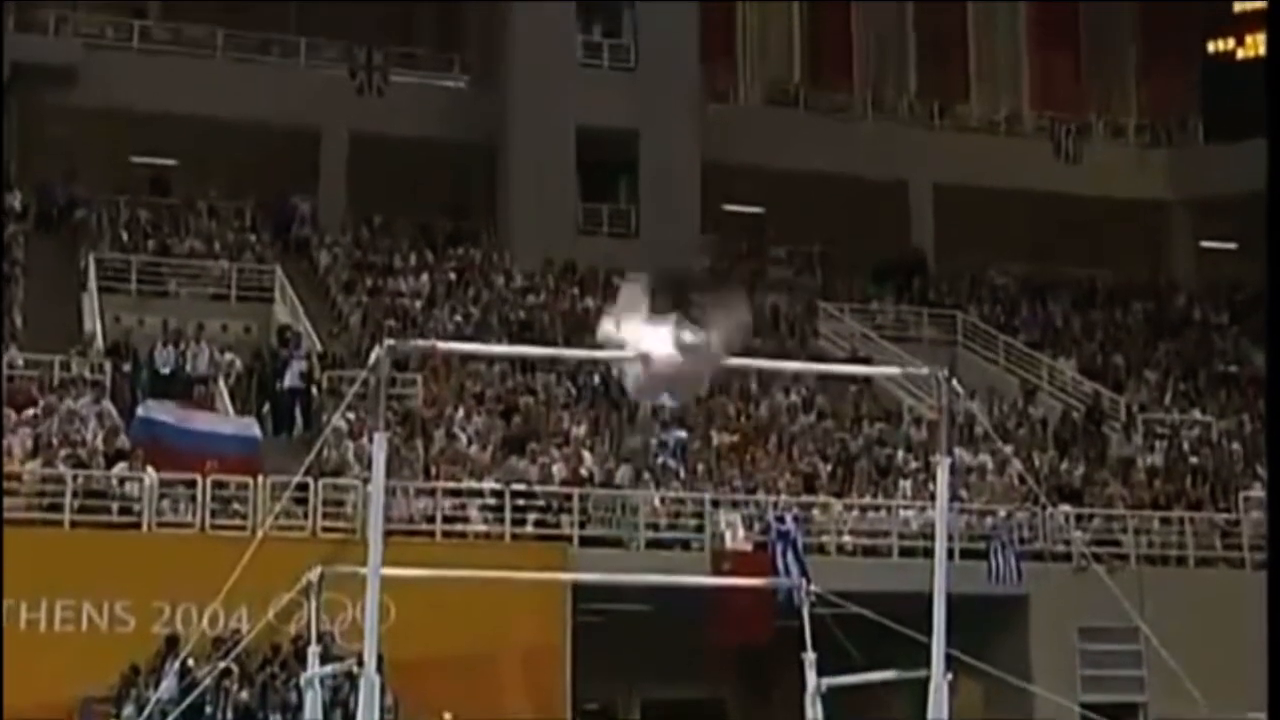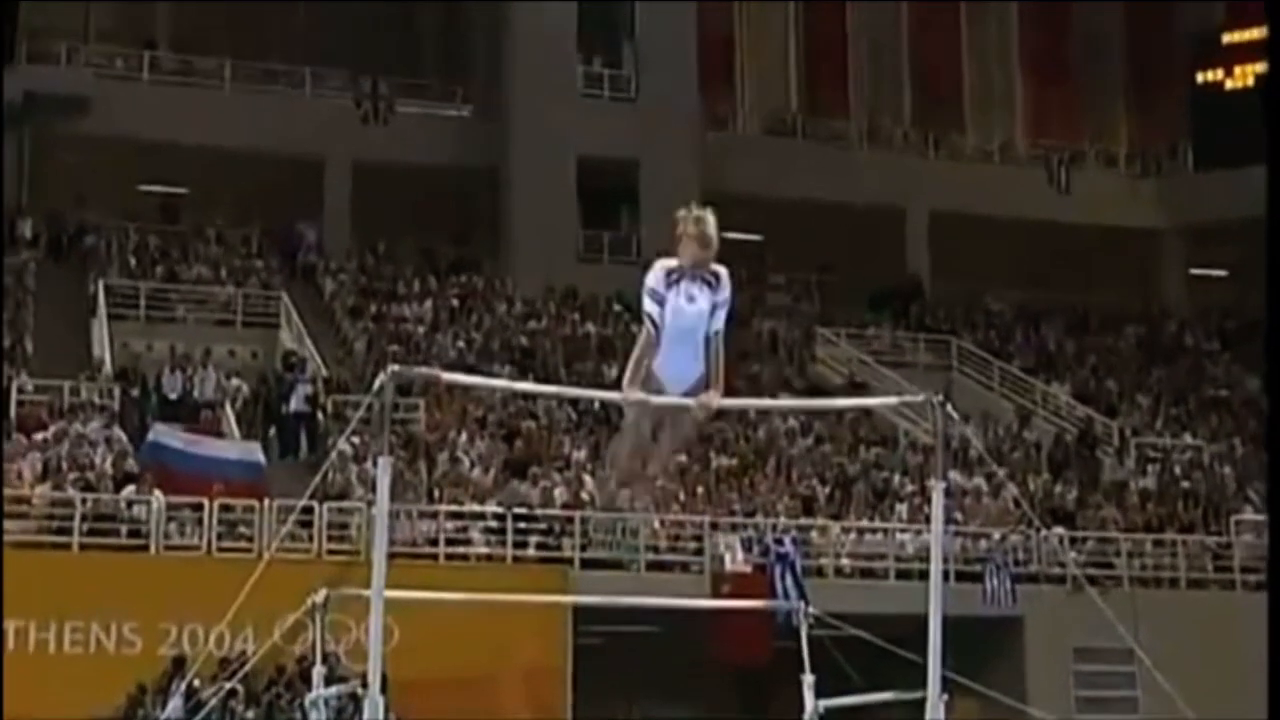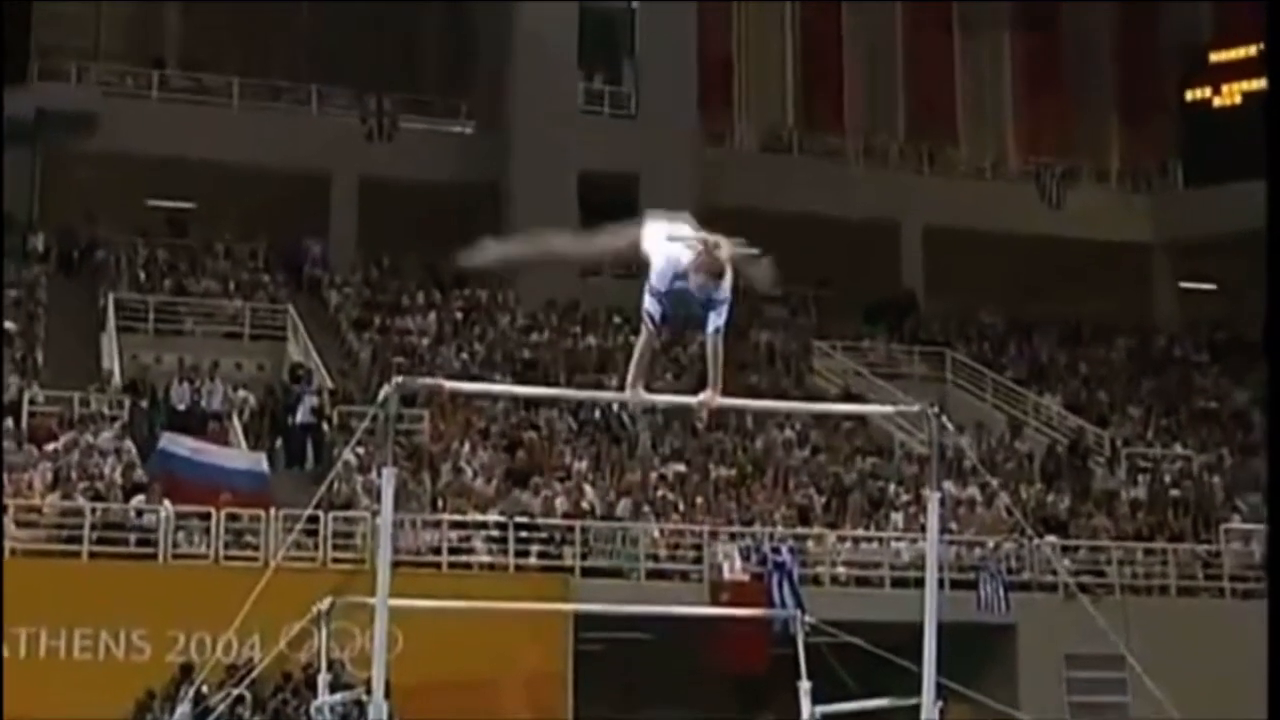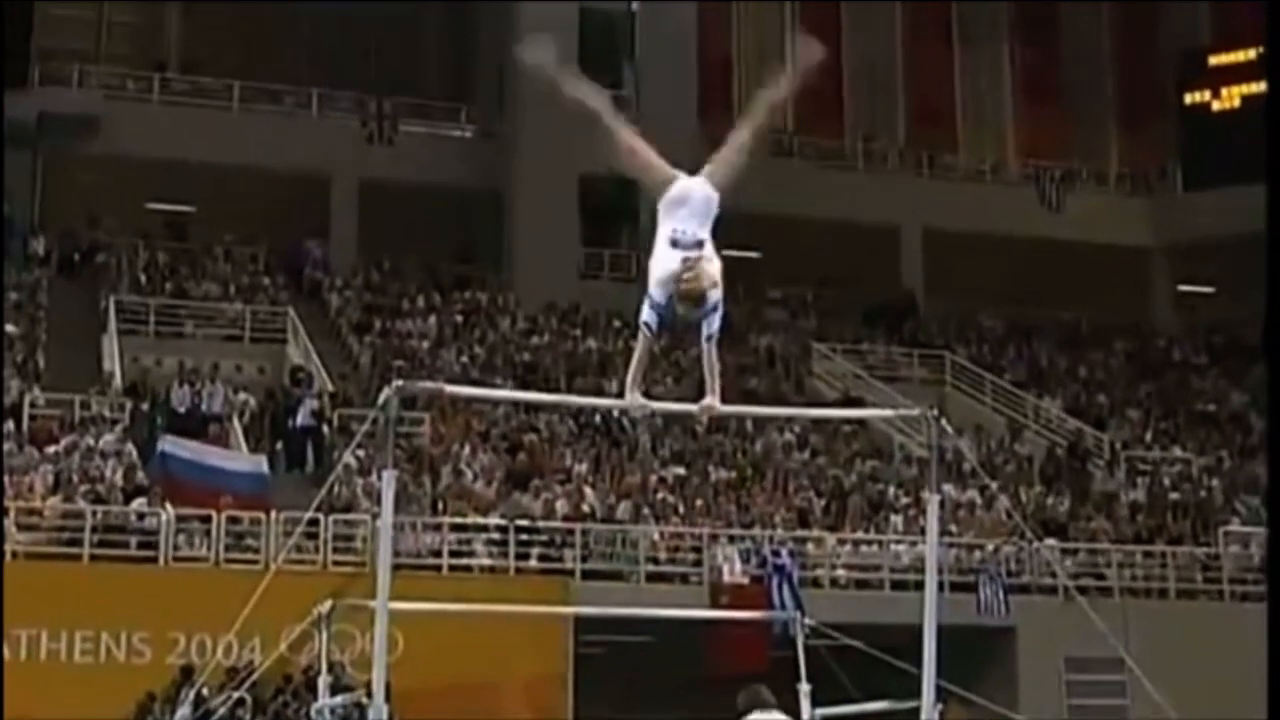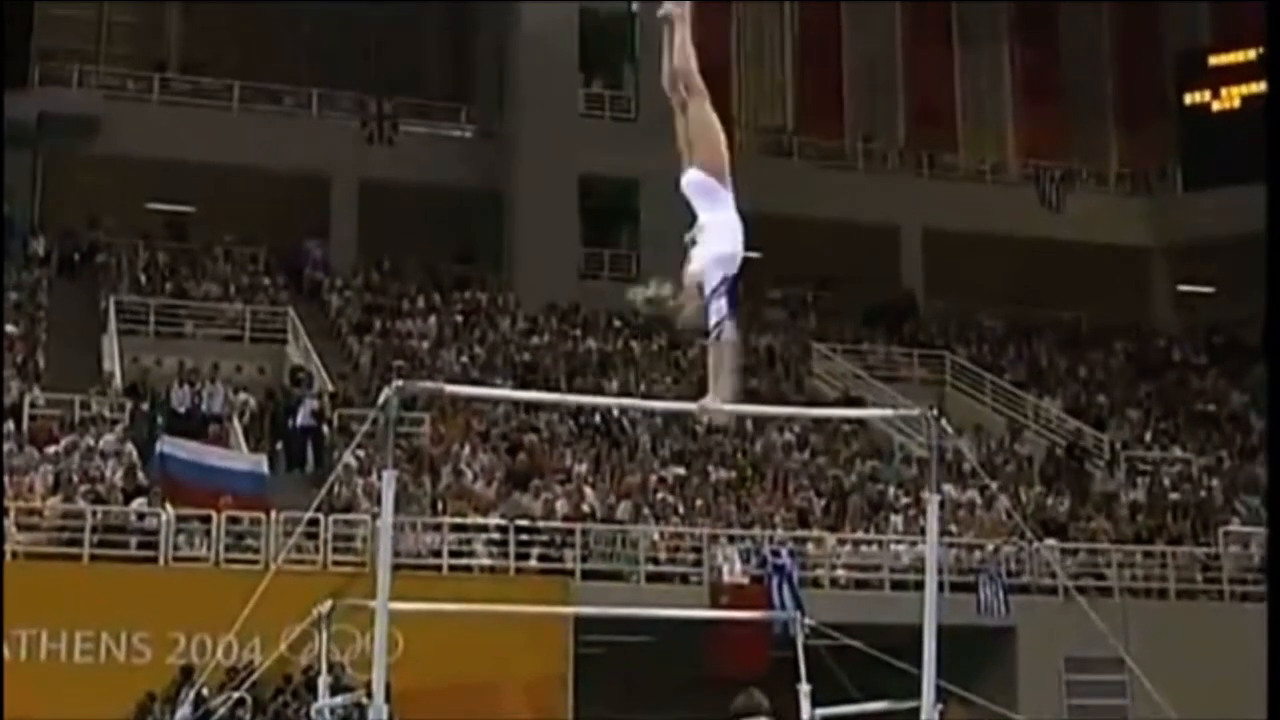
dt=0.3s
person 1, frame 1
left shoulder: (668, 324)
right shoulder: (617, 321)
left elbow: (692, 339)
right elbow: (606, 334)
left hip: (677, 384)
right hip: (646, 377)
person 1, frame 2
left shoulder: (719, 280)
right shoulder: (662, 274)
left elbow: (715, 338)
right elbow: (649, 333)
left wrist: (715, 390)
right wrist: (630, 384)
left hip: (693, 384)
right hip: (658, 378)
left knee: (669, 446)
right knee: (635, 442)
person 1, frame 3
left shoulder: (721, 274)
right shoulder: (666, 268)
left elbow: (715, 336)
right elbow: (649, 331)
left wrist: (714, 389)
right wrist: (634, 384)
left hip: (685, 231)
right hip: (654, 233)
right knee: (575, 247)
left ankle: (752, 268)
right ankle: (499, 251)
person 1, frame 4
left shoulder: (710, 291)
right shoulder: (662, 290)
left elbow: (710, 344)
right elbow: (643, 341)
left wrist: (713, 395)
right wrist: (631, 392)
left hip: (698, 197)
right hip: (676, 197)
left knee: (749, 128)
right knee: (615, 124)
left ankle: (795, 68)
right ankle: (555, 68)
person 1, frame 5
left shoulder: (707, 276)
right shoulder: (706, 277)
left elbow: (722, 334)
left wrist: (718, 393)
left hip: (710, 187)
right hip: (707, 187)
left knee: (691, 95)
right knee: (684, 96)
